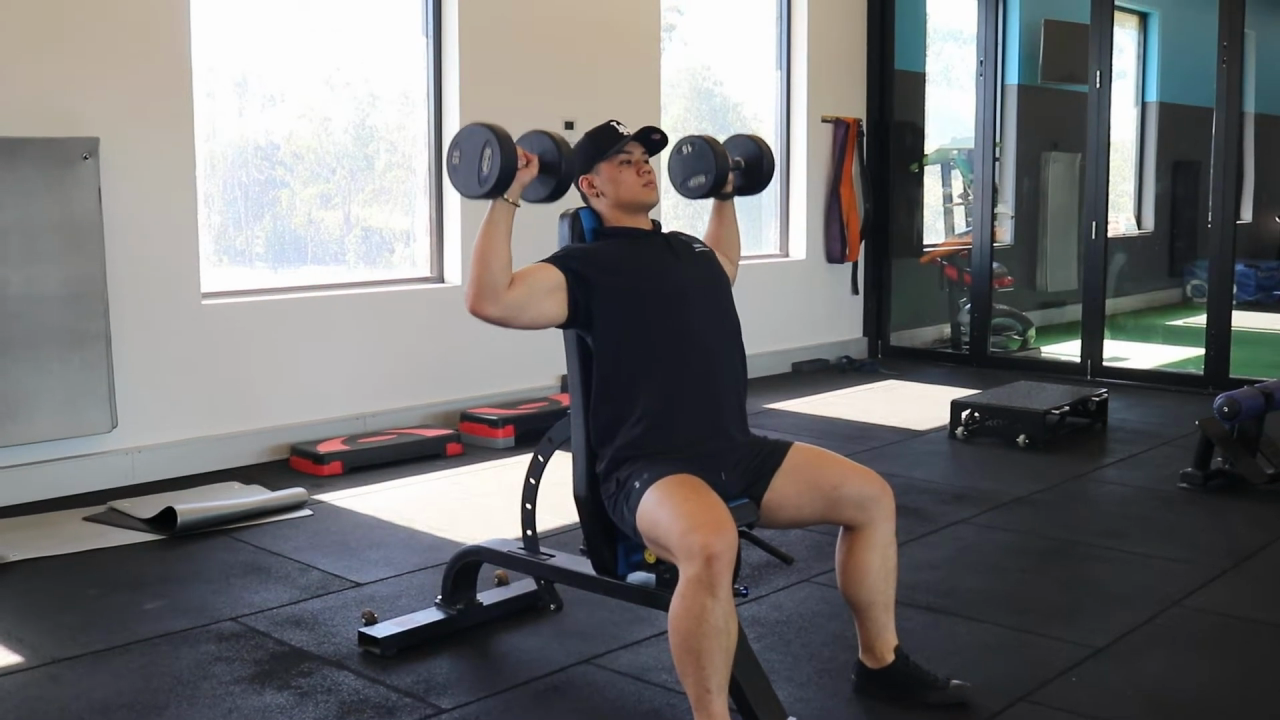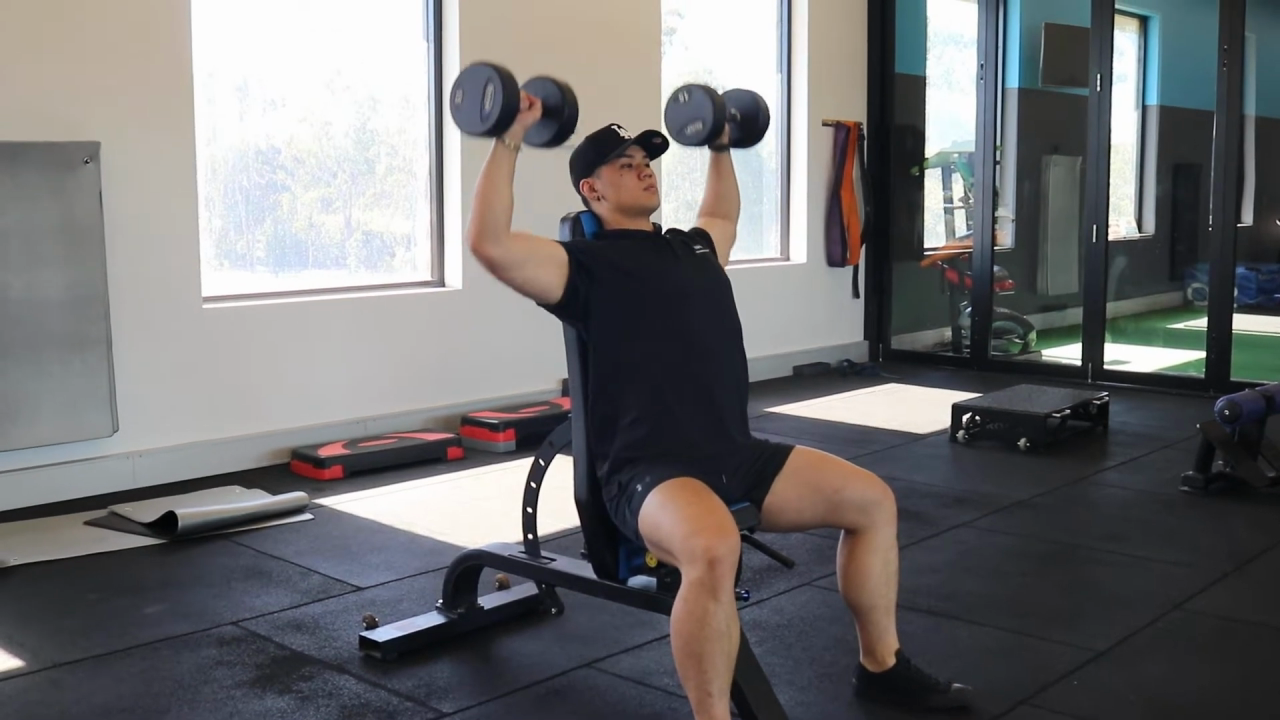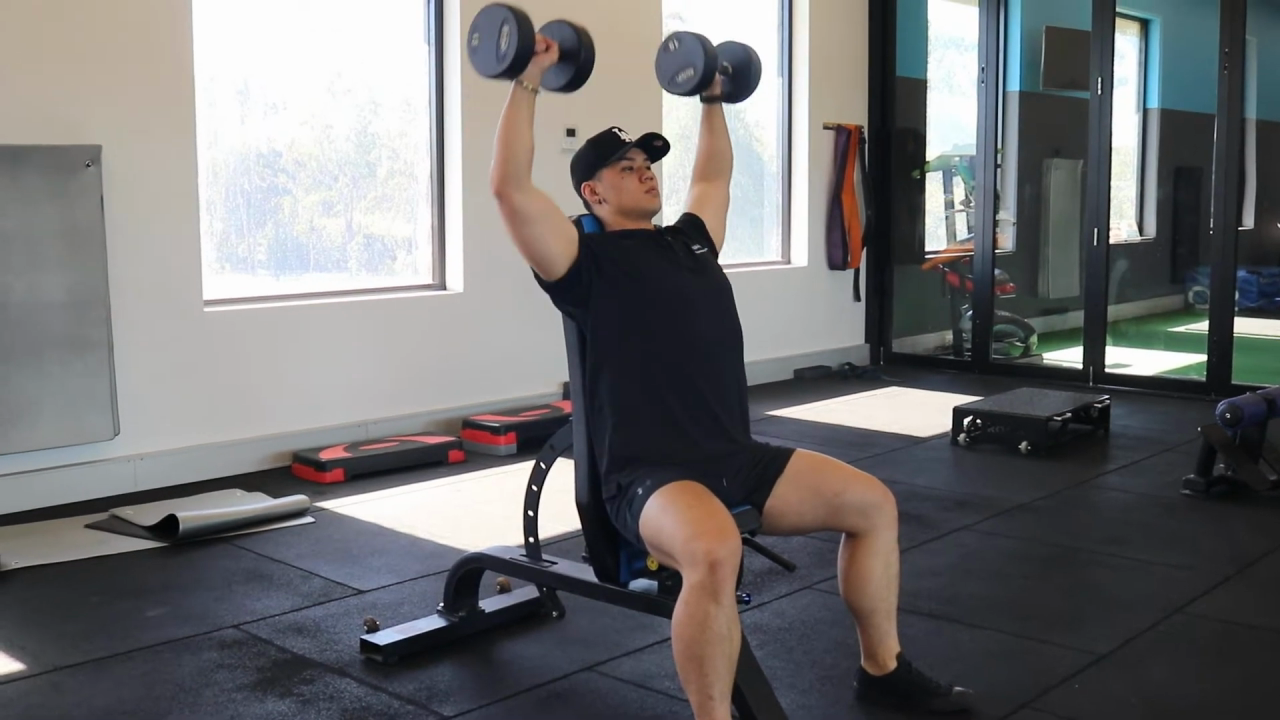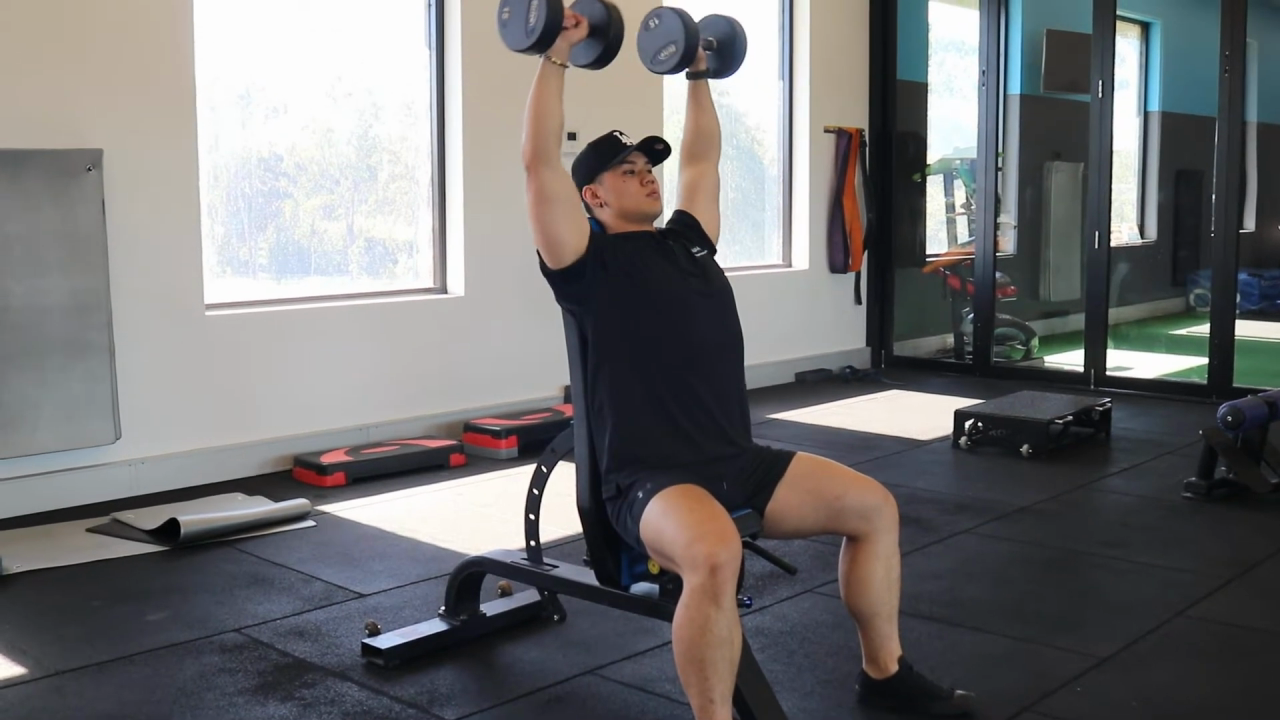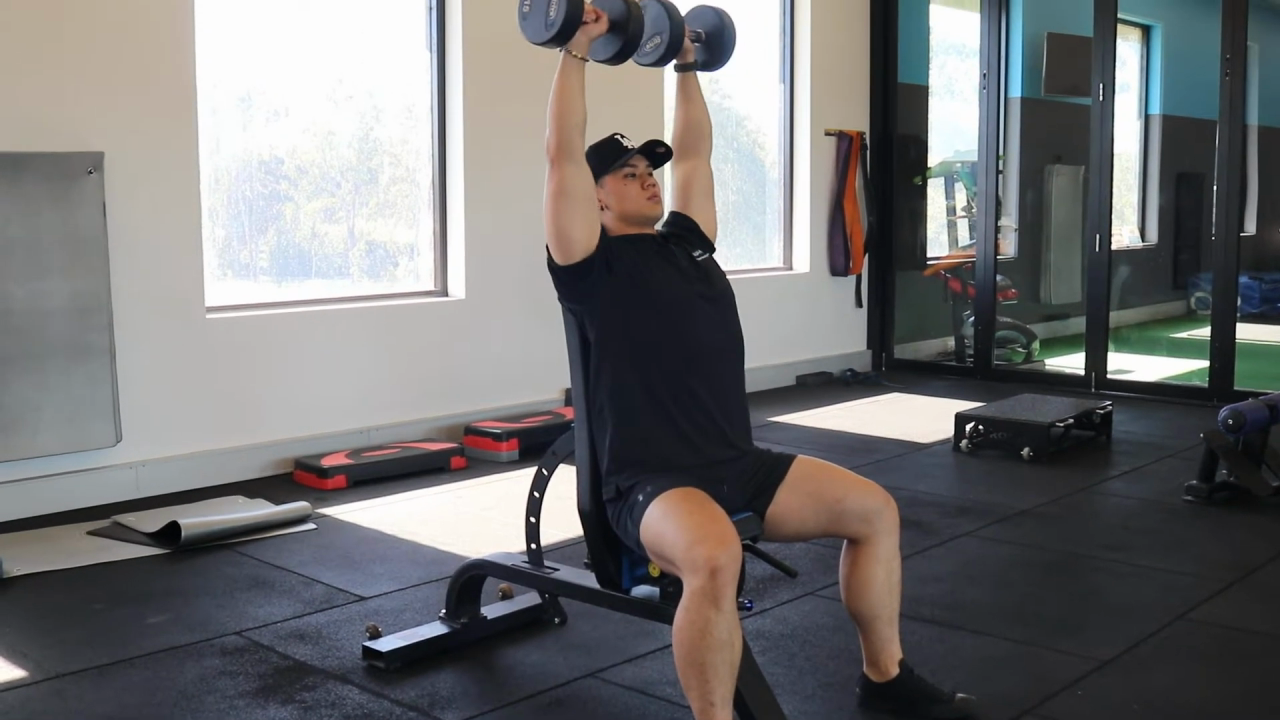
dt=0.2s
person 1, frame 1
left shoulder: (687, 249)
right shoulder: (587, 266)
left elbow: (726, 259)
right elbow: (487, 300)
left wrist: (723, 193)
right wrist: (506, 196)
left hip: (735, 451)
right hip: (649, 468)
left knee: (871, 497)
right knee: (711, 546)
left ankle: (881, 662)
person 1, frame 2
left shoulder: (689, 246)
right shoulder: (590, 266)
left elbow: (724, 215)
right elbow: (489, 241)
left wrist: (719, 148)
right wrist: (509, 139)
left hip: (736, 453)
right hip: (651, 470)
left knee: (872, 501)
right knee: (714, 550)
left ankle: (882, 666)
person 1, frame 3
left shoulder: (688, 240)
right shoulder: (591, 263)
left elbow: (717, 175)
right elbow: (510, 186)
left wrist: (712, 100)
right wrist: (528, 82)
left hip: (738, 457)
right hip: (652, 474)
left knee: (873, 504)
right knee: (714, 552)
person 1, frame 4
left shoulder: (687, 238)
right shoulder: (592, 262)
left elbow: (704, 156)
right elbow: (539, 162)
left wrist: (698, 75)
right wrist: (556, 56)
left hip: (738, 459)
right hip: (652, 478)
left knee: (874, 507)
right knee: (715, 556)
person 1, frame 5
left shoulder: (686, 241)
right shoulder: (596, 264)
left elbow: (695, 151)
right elbow: (563, 156)
left wrist: (686, 67)
right wrist: (577, 49)
left hip: (737, 463)
right hip: (653, 481)
left knee: (875, 510)
right knee: (716, 560)
